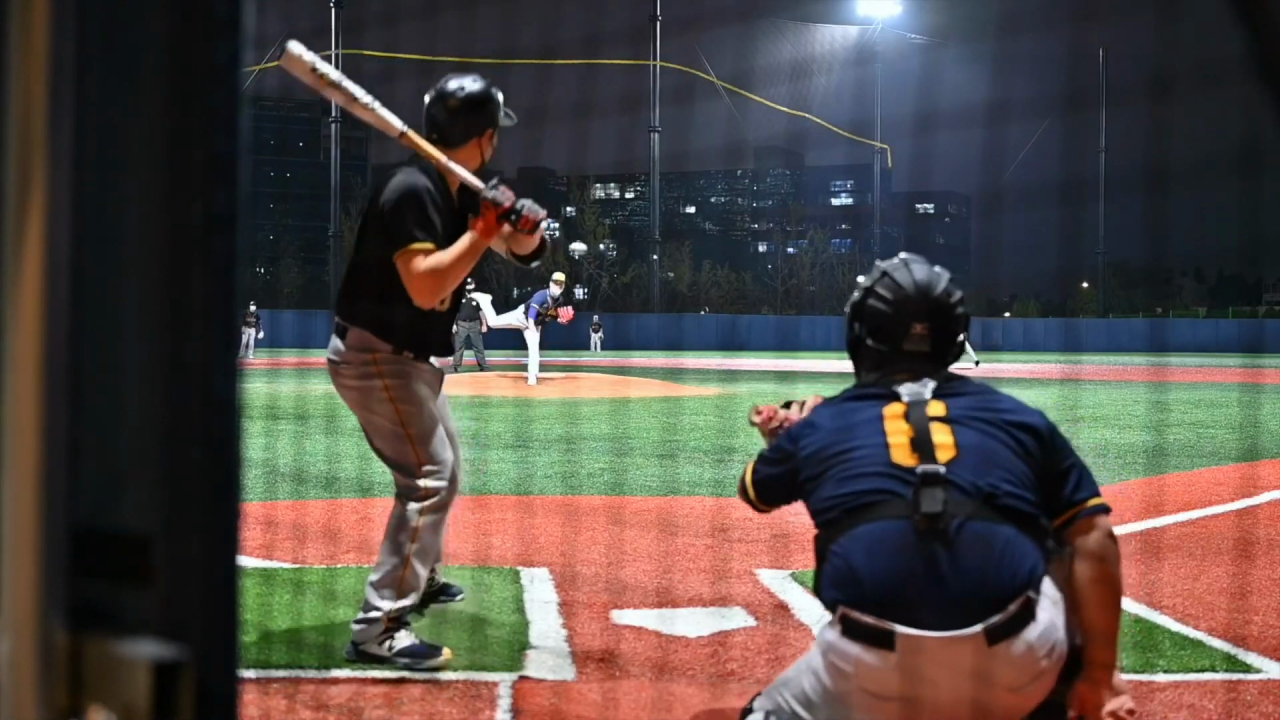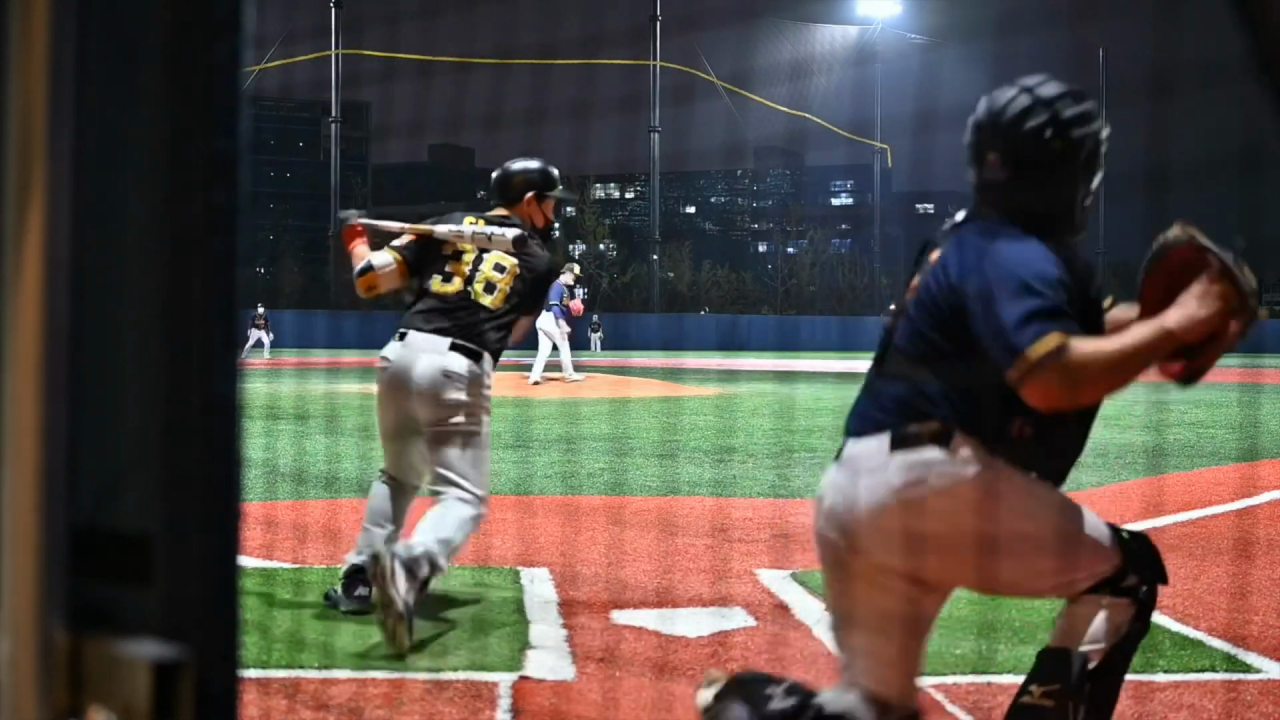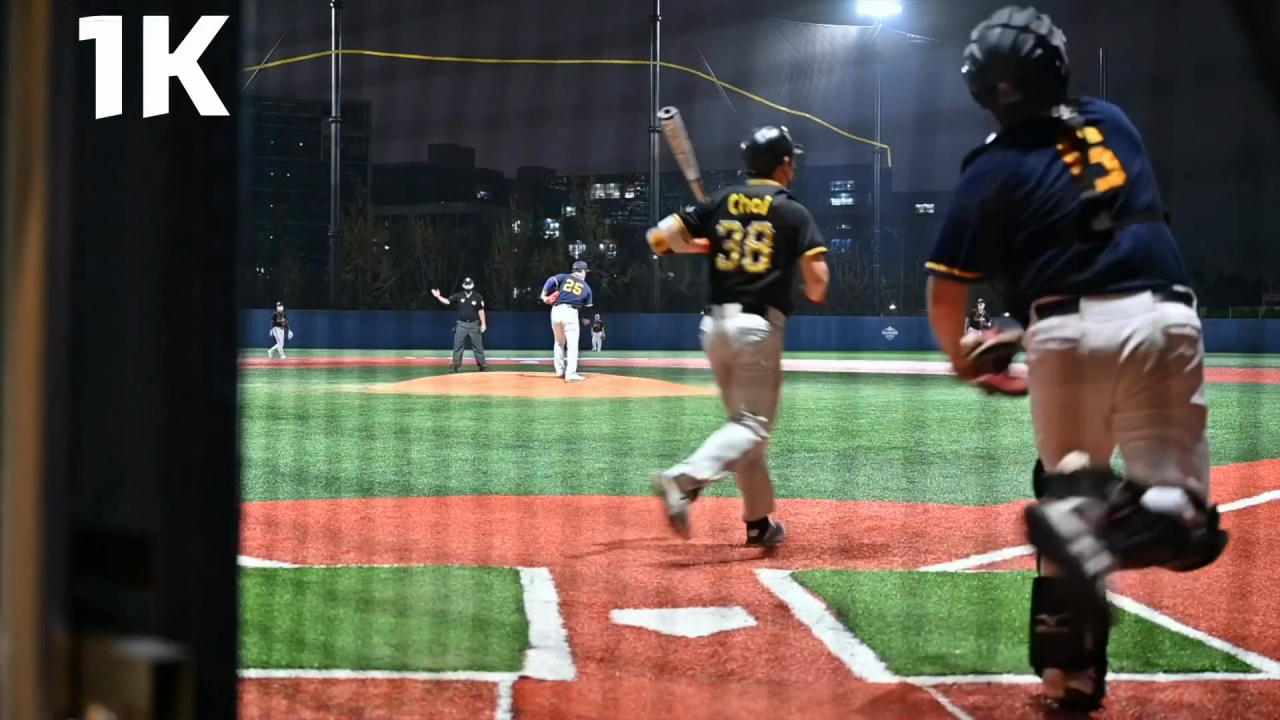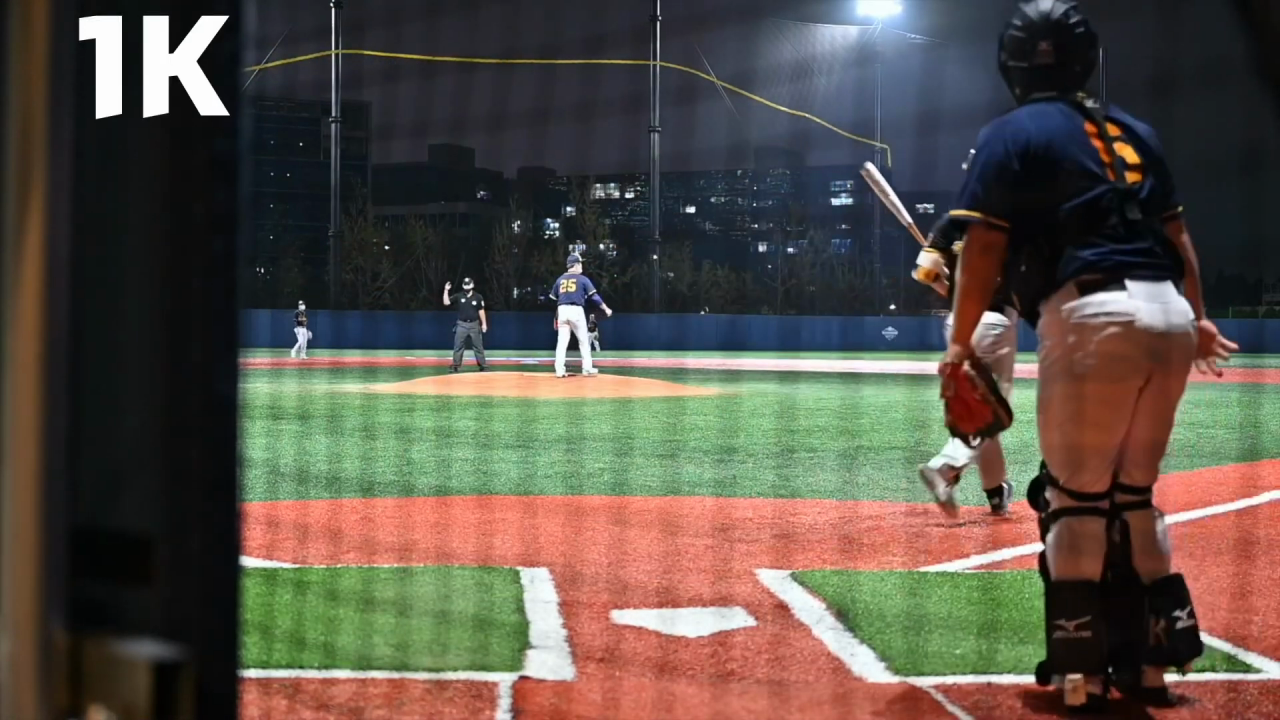
dt=0.7s
person 1, frame 1
left shoulder: (818, 425)
right shoulder: (1016, 417)
left elbow: (755, 493)
right elbow: (1094, 540)
left wrist: (779, 438)
right wrist: (1101, 672)
left hip: (870, 671)
right hip: (1011, 666)
right knee: (1061, 568)
person 1, frame 2
left shoulder: (977, 246)
right shoulder: (1016, 258)
left elbow: (1051, 346)
right elbow: (1049, 381)
left wrist: (1157, 320)
right wrist: (1172, 327)
left hip: (857, 491)
right hip: (927, 485)
right knee: (1127, 571)
person 1, frame 3
left shoulder: (986, 173)
right shoulder: (1109, 120)
left elbow: (947, 290)
left wrist: (957, 350)
left hip: (1066, 335)
right hip: (1164, 324)
left knee: (1068, 492)
right knee: (1186, 525)
left ankle: (1070, 672)
right ankle: (1093, 515)
person 1, frame 4
left shoulder: (1011, 134)
right shoulder: (1135, 130)
left elbow: (982, 246)
right elbow: (1177, 235)
left wrist: (959, 340)
right wrist: (1197, 317)
left hip: (1091, 316)
right hip: (1169, 313)
left knee: (1076, 498)
right knee: (1134, 493)
left ankle: (1082, 675)
right ankle: (1157, 654)
person 2, frame 1
left shoulder: (462, 187)
right shoulder: (410, 188)
left elbow: (523, 242)
right elbow: (427, 289)
left wrist: (528, 225)
right wrist: (486, 233)
left hip: (410, 358)
right hip: (373, 359)
left knee: (442, 469)
right knee: (433, 478)
left ankle: (417, 577)
right ankle: (380, 626)
person 2, frame 2
left shoulder: (444, 228)
right shoulder: (540, 261)
left elbow: (370, 282)
right elbow: (515, 333)
left wrist: (357, 241)
left hip: (401, 359)
right hip: (460, 373)
left knee: (397, 478)
right knee: (463, 498)
left ankle: (358, 581)
right ankle: (409, 567)
person 2, frame 3
left shoulder: (718, 203)
right shoulder: (792, 211)
left elbow: (658, 237)
right elbow: (818, 277)
left wrist: (699, 243)
right wrist: (812, 299)
left hip: (714, 323)
right hip: (757, 327)
left knee: (743, 420)
right knee: (752, 427)
left ankle: (759, 521)
right ankle: (682, 479)
person 2, frame 4
left shoulder: (952, 222)
left elbow: (924, 270)
left wrist: (942, 281)
left hip: (959, 322)
right hip: (995, 321)
left ankle: (995, 491)
right ankle: (944, 467)
